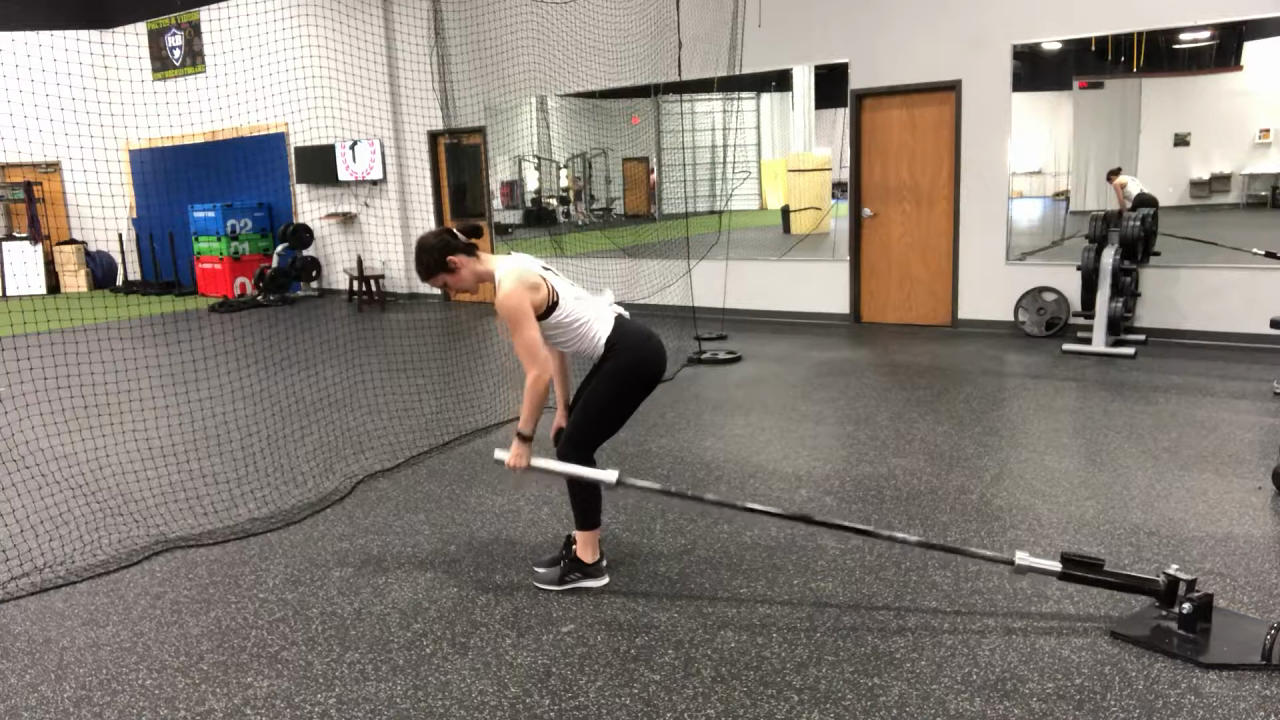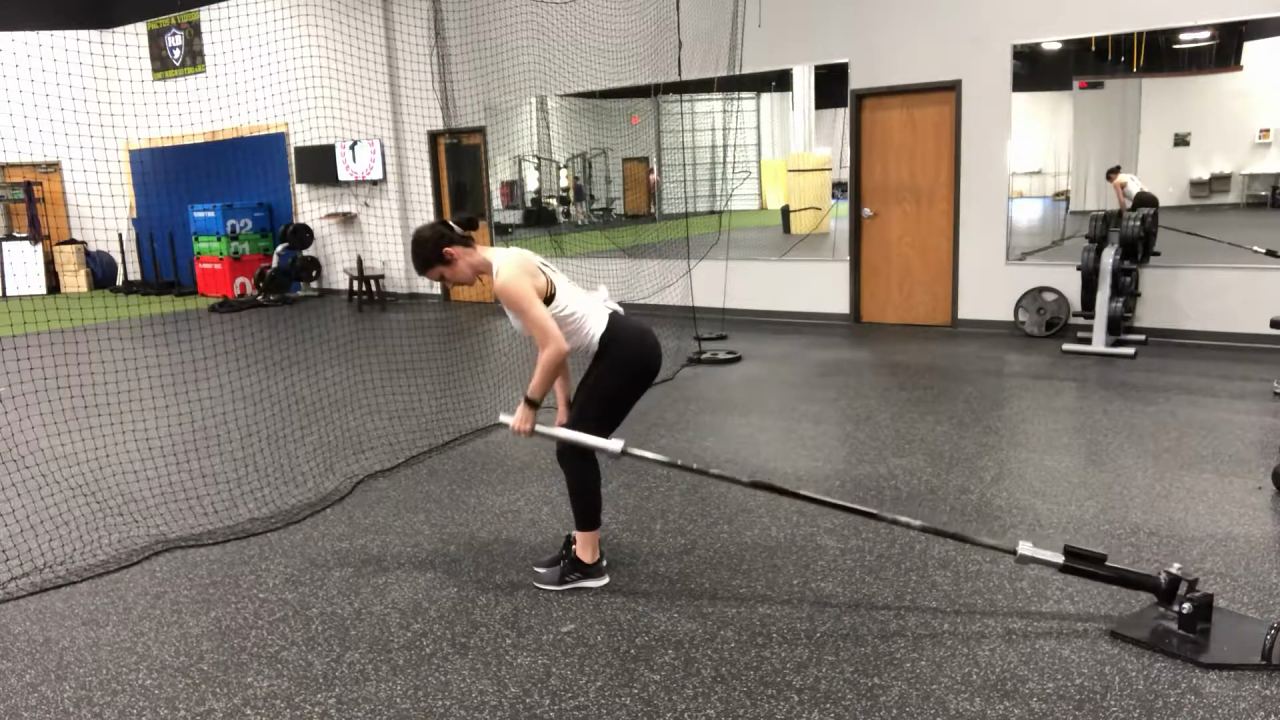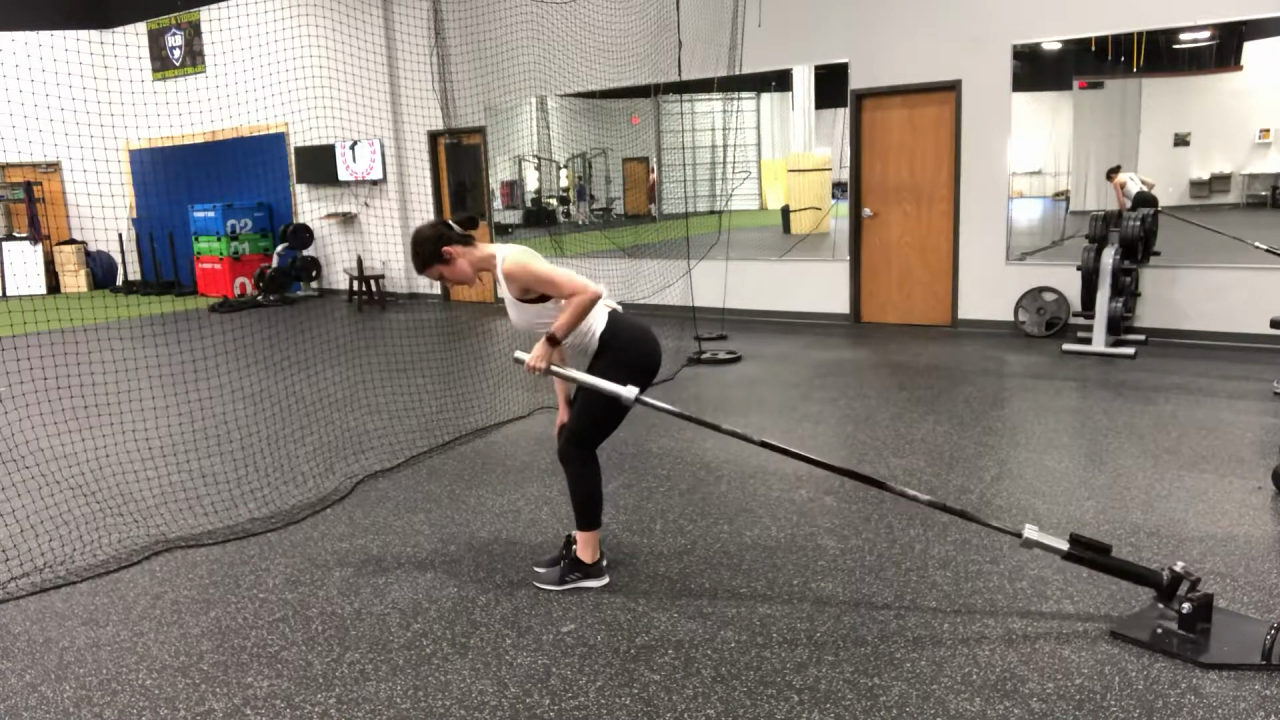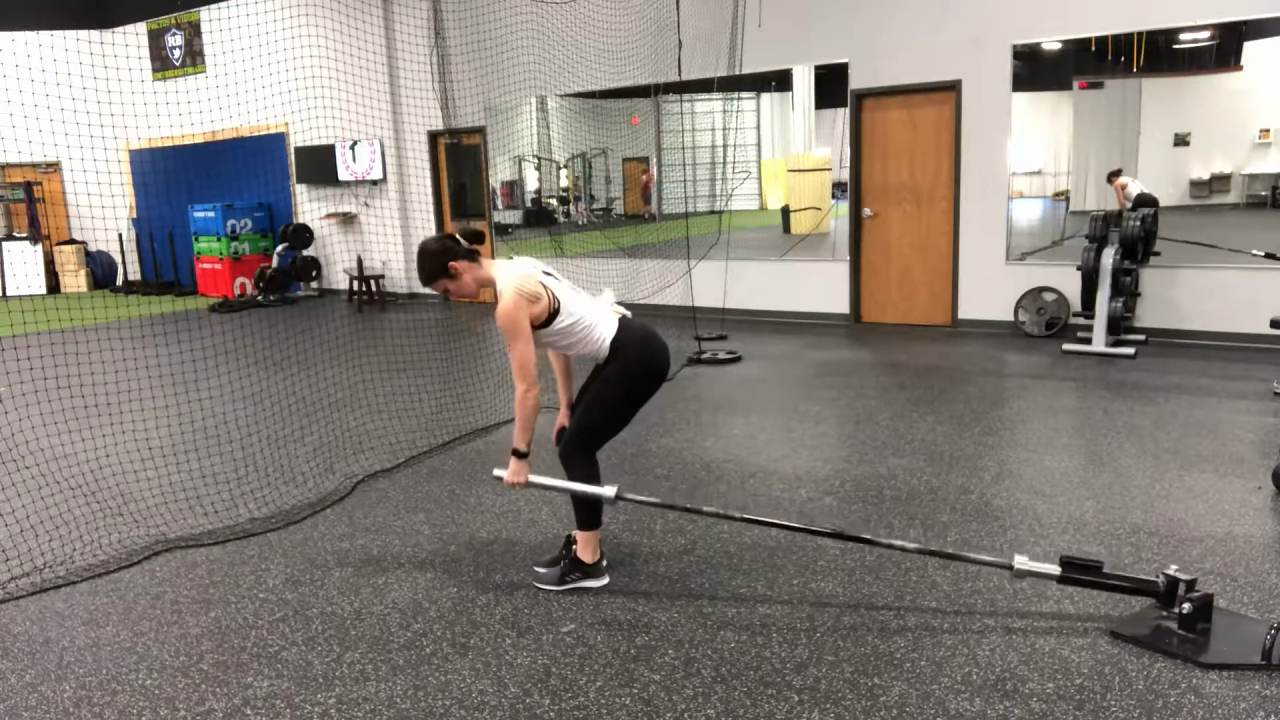
dt=1s
person 1, frame 1
left shoulder: (510, 291)
right shoulder: (514, 267)
left elbow: (538, 374)
right elbow: (553, 339)
left wrist: (523, 439)
right wrist: (563, 408)
left hip: (633, 356)
right hip: (622, 349)
left knee: (574, 449)
right knee: (569, 441)
left ankle: (588, 562)
right ankle: (583, 542)
person 1, frame 2
left shoulder: (507, 278)
right shoulder: (510, 264)
left elbow: (555, 349)
right elbow: (555, 342)
left wrist: (529, 405)
right wrist: (564, 405)
left hip: (628, 352)
right hip: (620, 346)
left knee: (574, 450)
right knee: (575, 444)
left ankle: (588, 563)
right ankle: (582, 544)
person 1, frame 3
left shoulder: (512, 265)
right shoulder: (505, 266)
left elbow: (588, 294)
right elbow: (554, 321)
left wrist: (547, 345)
right wrist: (564, 402)
left hip: (628, 350)
right hip: (615, 347)
left knee: (575, 447)
right knee: (572, 442)
left ankle: (588, 563)
right ankle: (582, 543)
person 1, frame 4
left shoulder: (511, 300)
right shoulder: (517, 269)
left elbow: (527, 388)
left wrist: (519, 456)
right wrist: (566, 407)
left hip: (637, 357)
right hip: (624, 348)
left knee: (576, 449)
right knee: (571, 439)
left ankle: (588, 562)
right ankle: (583, 544)
